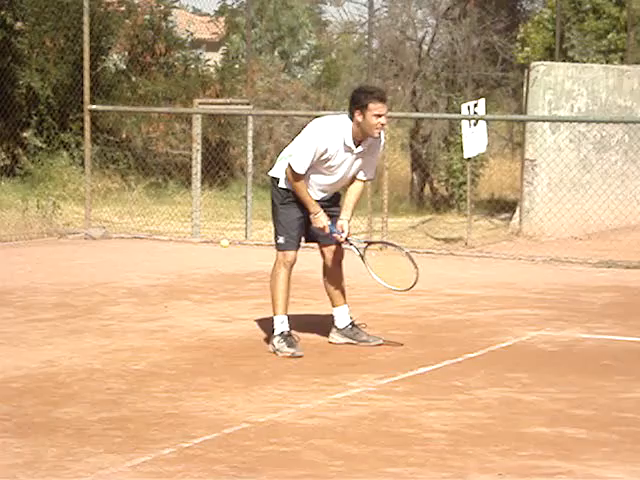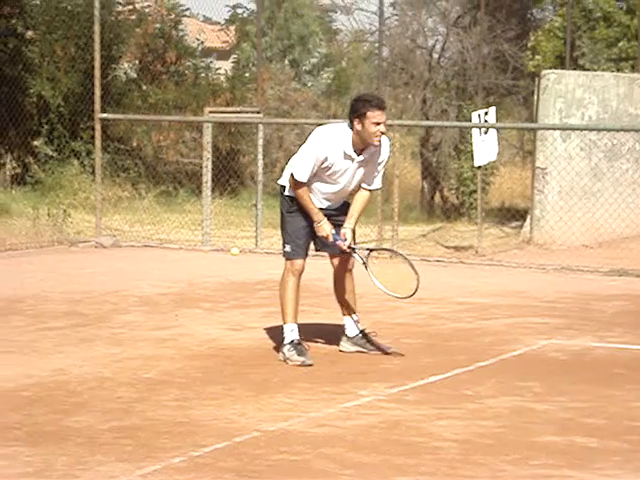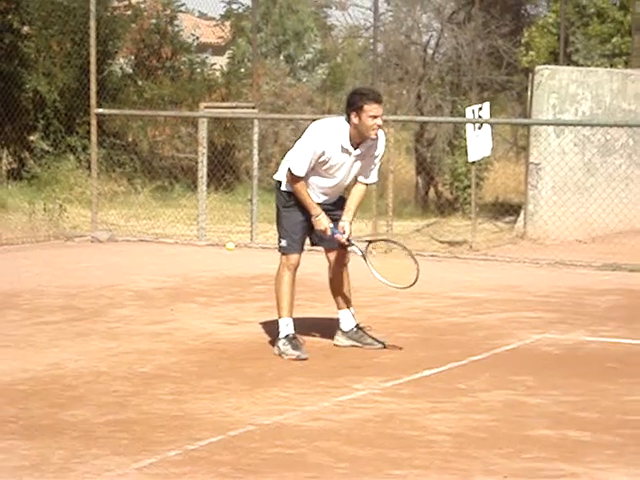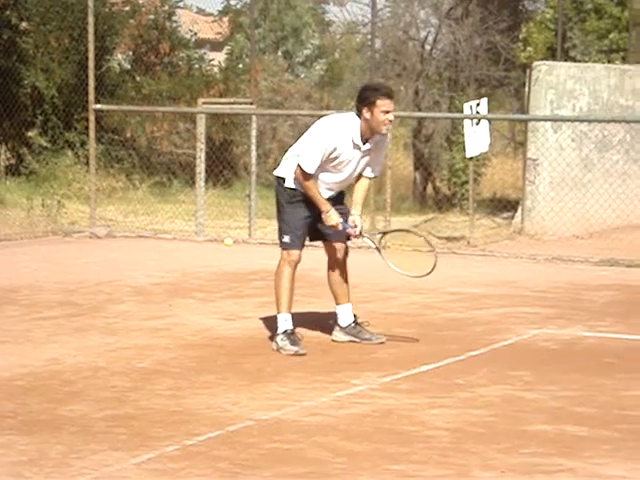
dt=0.2s
person 1, frame 1
left shoulder: (377, 139)
right shoulder: (324, 132)
left elbow: (359, 178)
right elbow: (294, 176)
left wrist: (345, 217)
right wrist: (315, 212)
left hip: (327, 193)
right hip: (290, 187)
left knee: (334, 254)
right knee: (287, 256)
left ankle: (342, 325)
right ankle: (280, 332)
person 1, frame 2
left shoulder: (381, 147)
right shoulder: (325, 140)
left elbow: (366, 188)
right elbow: (297, 182)
left wrist: (349, 225)
right wrist: (318, 220)
left hip: (336, 202)
right hip: (298, 197)
left knee: (344, 264)
right knee: (295, 265)
left ankle: (352, 334)
right ankle: (290, 340)
person 1, frame 3
left shoulder: (377, 142)
right shoulder: (322, 134)
left elbow: (362, 181)
right elbow: (294, 177)
left wrist: (346, 219)
right wrist: (316, 214)
left hip: (331, 197)
right hip: (294, 192)
left knee: (339, 258)
right knee: (290, 259)
left ankle: (347, 328)
right ankle: (285, 335)
person 1, frame 4
left shoulder: (380, 138)
right shoulder: (332, 131)
left elbow: (365, 175)
right elbow: (303, 175)
left wrist: (355, 213)
right wrist: (326, 210)
left hip: (330, 191)
right hip: (295, 186)
left knee: (339, 252)
right knee: (291, 255)
left ankle: (345, 323)
right ankle: (284, 330)
